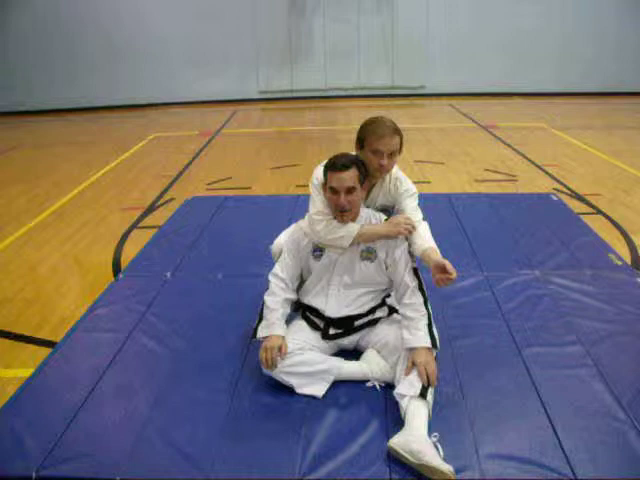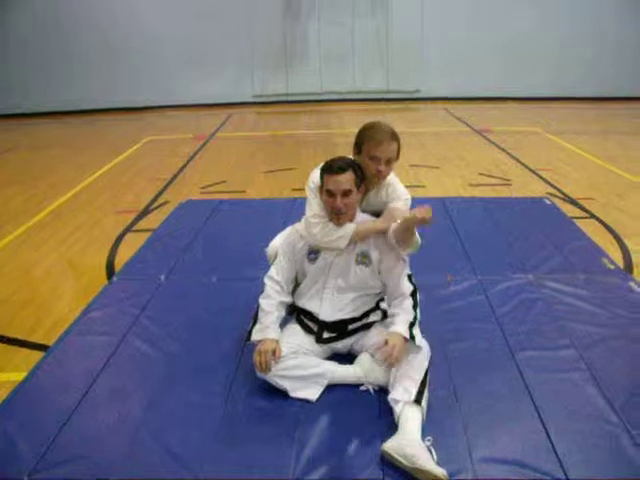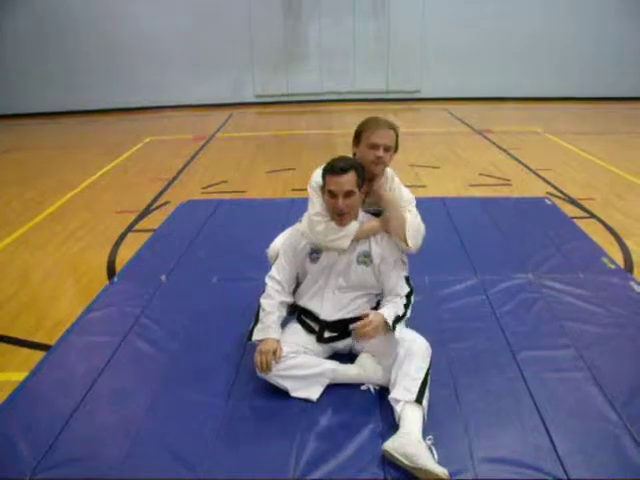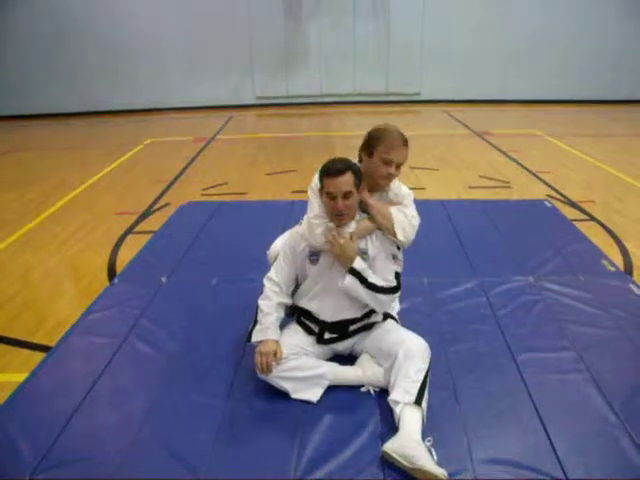
dt=0.4s
person 1, frame 1
right shoulder: (304, 231)
left elbow: (410, 289)
right elbow: (280, 282)
left wrist: (420, 343)
right wrist: (273, 330)
left hip: (371, 322)
right hip: (317, 323)
left knee: (419, 352)
right knee: (274, 361)
left ankle: (415, 435)
right ankle: (372, 368)
person 1, frame 2
left shoulder: (380, 236)
right shoulder: (300, 234)
left elbow: (404, 293)
right elbow: (276, 286)
left wrist: (399, 332)
right wrist: (267, 334)
left hip: (365, 326)
right hip: (311, 327)
left knee: (416, 350)
right knee: (268, 364)
left ankle: (408, 438)
right ankle: (364, 372)
person 1, frame 3
left shoulder: (381, 236)
right shoulder: (303, 233)
left elbow: (401, 295)
right elbow: (277, 285)
left wrist: (383, 319)
right wrist: (268, 333)
left hip: (365, 324)
right hip: (312, 327)
left knee: (417, 348)
right knee: (269, 364)
left ankle: (409, 438)
right ankle: (367, 371)
person 1, frame 4
left shoulder: (380, 235)
right shoulder: (301, 236)
left elbow: (386, 297)
right elbow: (275, 287)
left wrist: (352, 263)
right wrist: (267, 336)
left hip: (367, 326)
right hip: (313, 328)
left knee: (416, 349)
right knee: (270, 366)
left ankle: (409, 439)
right ankle: (366, 373)
person 2, frame 1
left shoulder: (398, 182)
left elbow: (414, 223)
right elbow: (321, 229)
left wrist: (434, 260)
right wrist: (383, 229)
right hip: (324, 239)
right knee: (283, 247)
person 2, frame 2
left shoulder: (393, 189)
left elbow: (400, 241)
right elbow: (318, 233)
left wrist: (408, 225)
right wrist: (379, 224)
right hip: (319, 242)
right knee: (278, 251)
person 2, frame 3
left shoulder: (395, 188)
left elbow: (412, 242)
right elbow: (322, 233)
left wrist: (385, 197)
right wrist: (380, 223)
right hip: (316, 241)
right knee: (279, 251)
person 2, frame 4
left shoulder: (396, 190)
left elbow: (406, 231)
right elbow: (320, 235)
left wrist: (366, 197)
right wrist: (376, 222)
right hip: (317, 247)
right knee: (279, 253)
